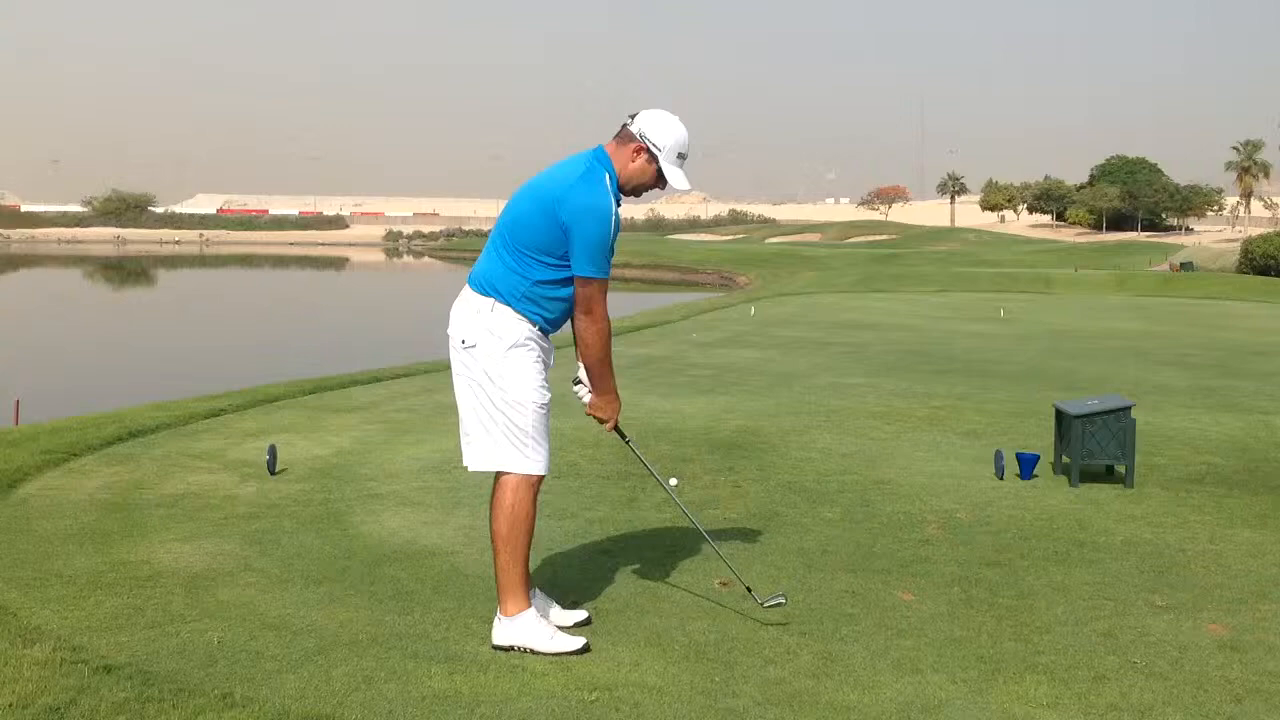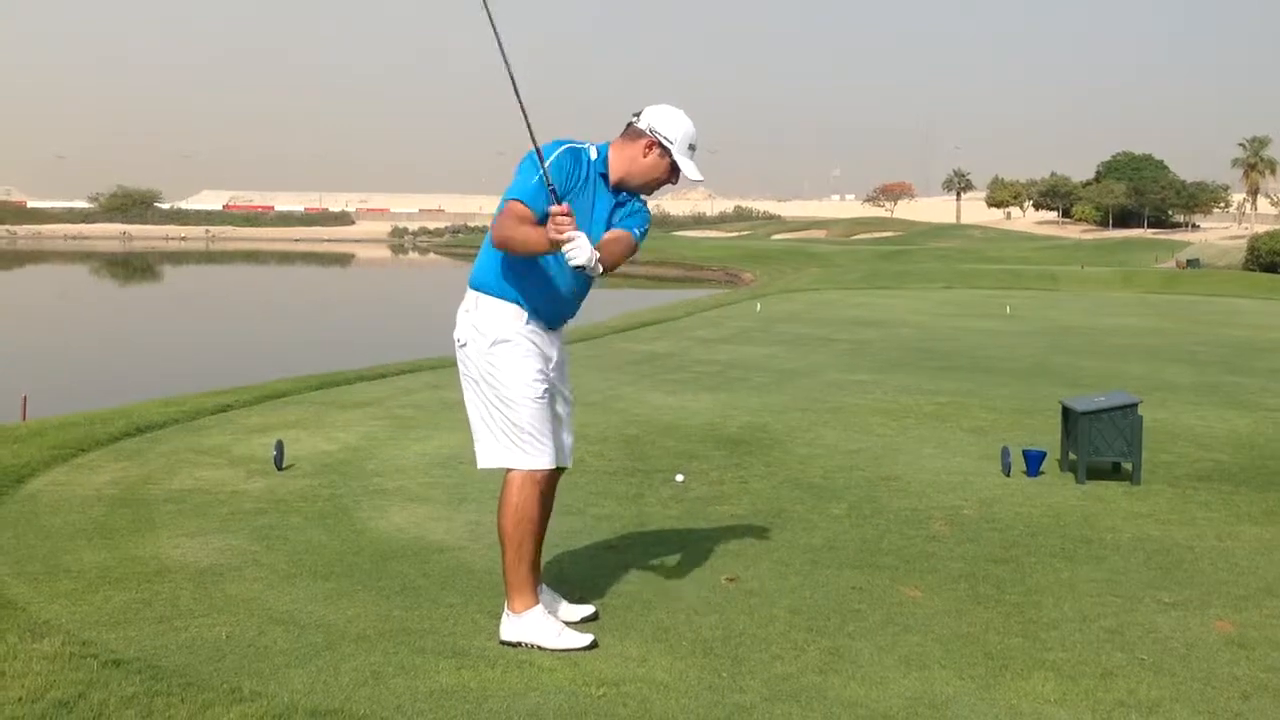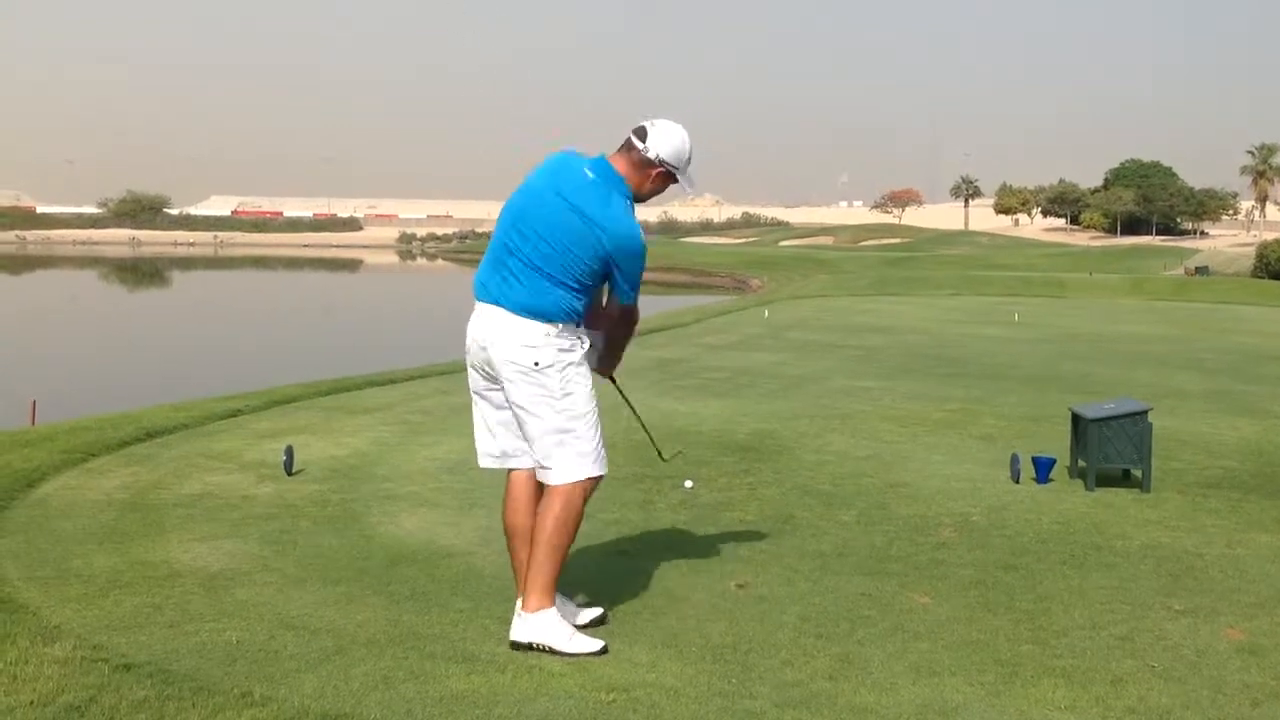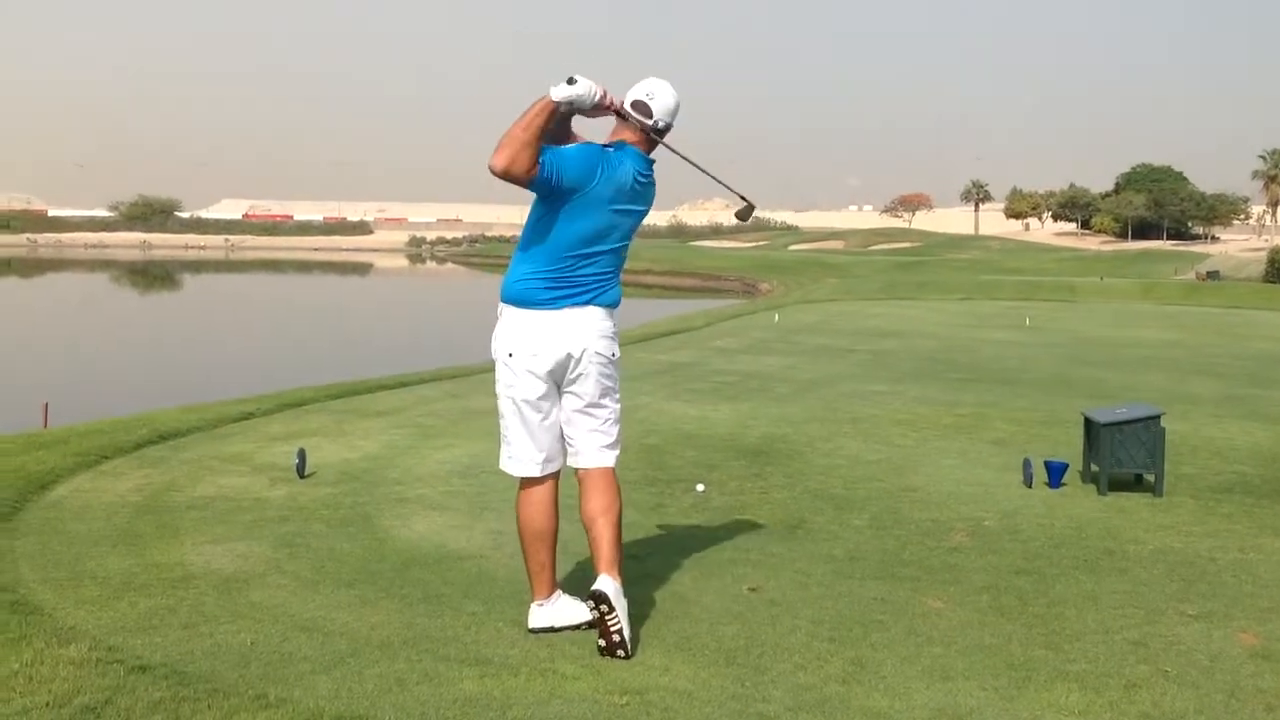
dt=0.7s
person 1, frame 1
left shoulder: (585, 175)
right shoulder: (593, 199)
left elbow: (581, 301)
right elbow: (591, 311)
left wrist: (588, 369)
right wrist: (606, 391)
left hip: (505, 328)
right hip: (499, 331)
left knee: (518, 467)
right knee: (520, 470)
left ankle: (519, 596)
right ankle: (513, 618)
person 1, frame 2
left shoulder: (633, 209)
right shoulder: (563, 160)
left elbow: (616, 251)
right elbow: (503, 232)
left wrist: (588, 251)
right wrist: (553, 239)
left hip: (543, 331)
right hip: (499, 325)
left knee: (548, 465)
right knee: (529, 466)
left ankle: (530, 592)
right ankle: (521, 614)
person 1, frame 3
left shoulder: (564, 166)
right shoulder: (626, 235)
right elbow: (622, 320)
right wrist: (608, 361)
left hip: (487, 326)
right hip: (540, 342)
left knee: (523, 468)
right knee: (574, 475)
left ankle: (533, 600)
right ankle: (537, 613)
person 1, frame 4
left shoulder: (589, 165)
right shoulder: (642, 183)
left elbow: (504, 163)
right elbow: (558, 137)
left wrist: (558, 97)
right wrist: (566, 107)
left hip: (529, 330)
right hip: (592, 330)
left knee: (537, 471)
right knee: (597, 462)
left ankle: (545, 601)
right ankle: (608, 582)
